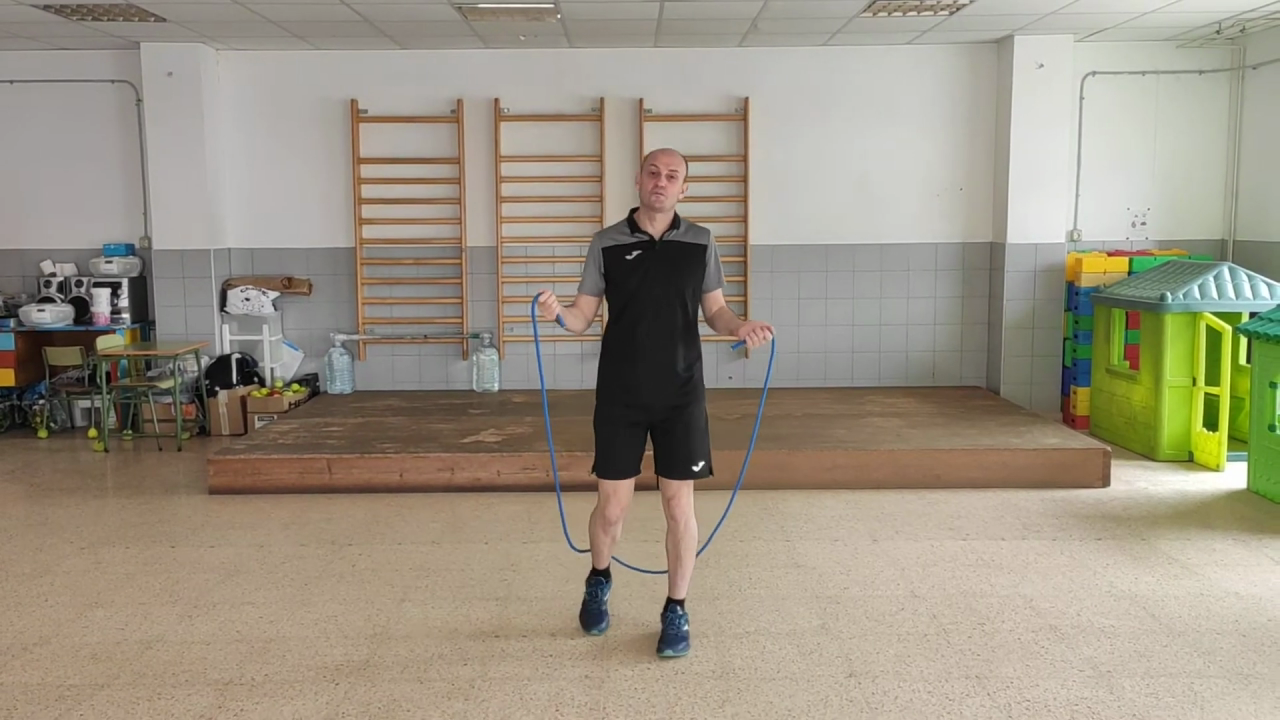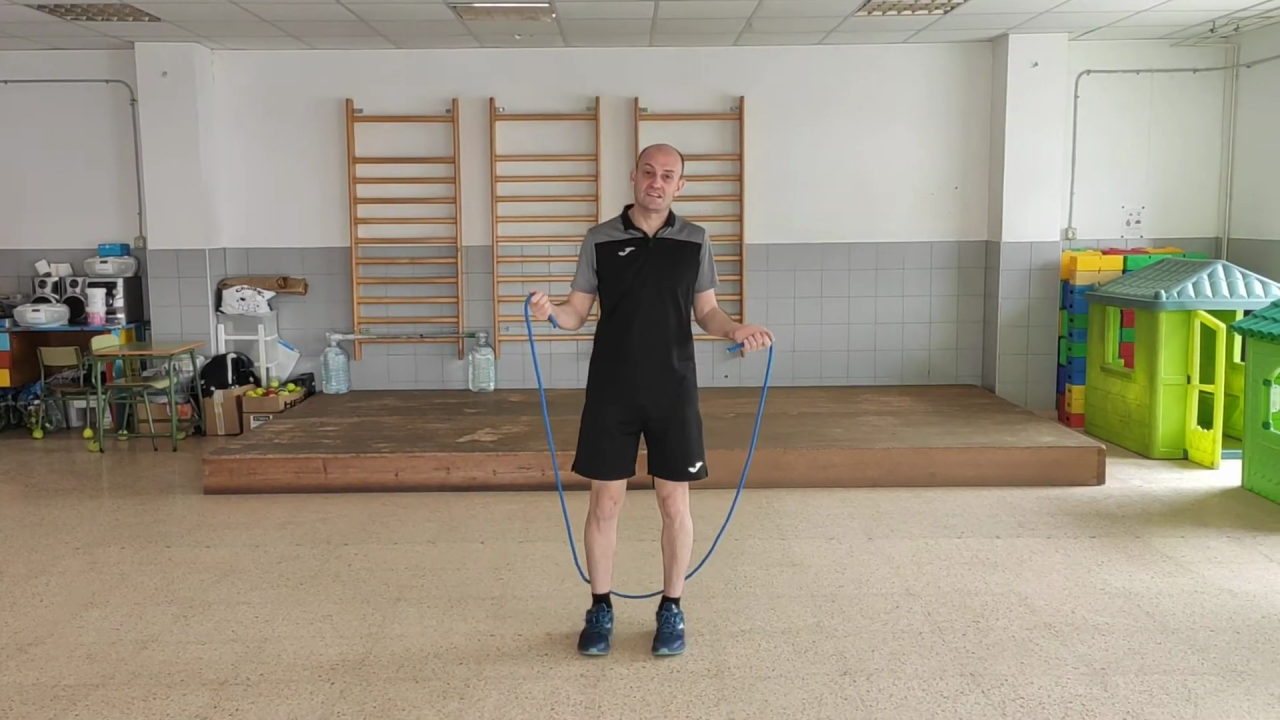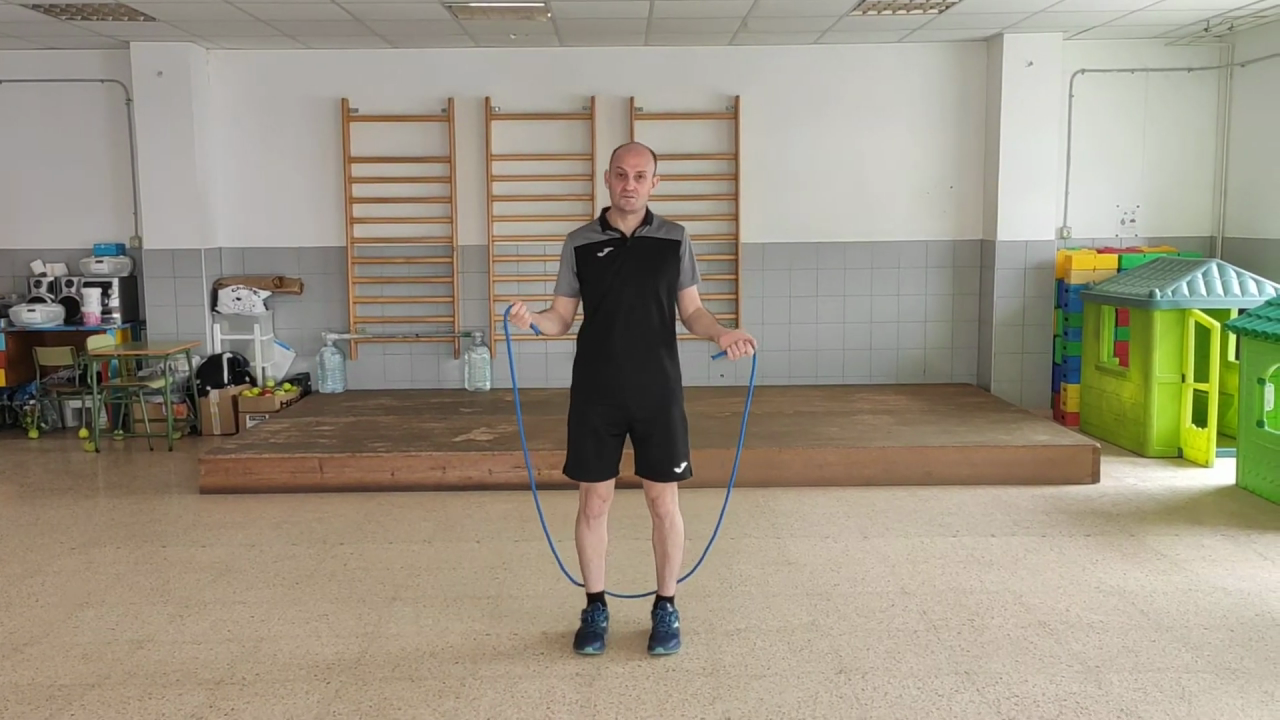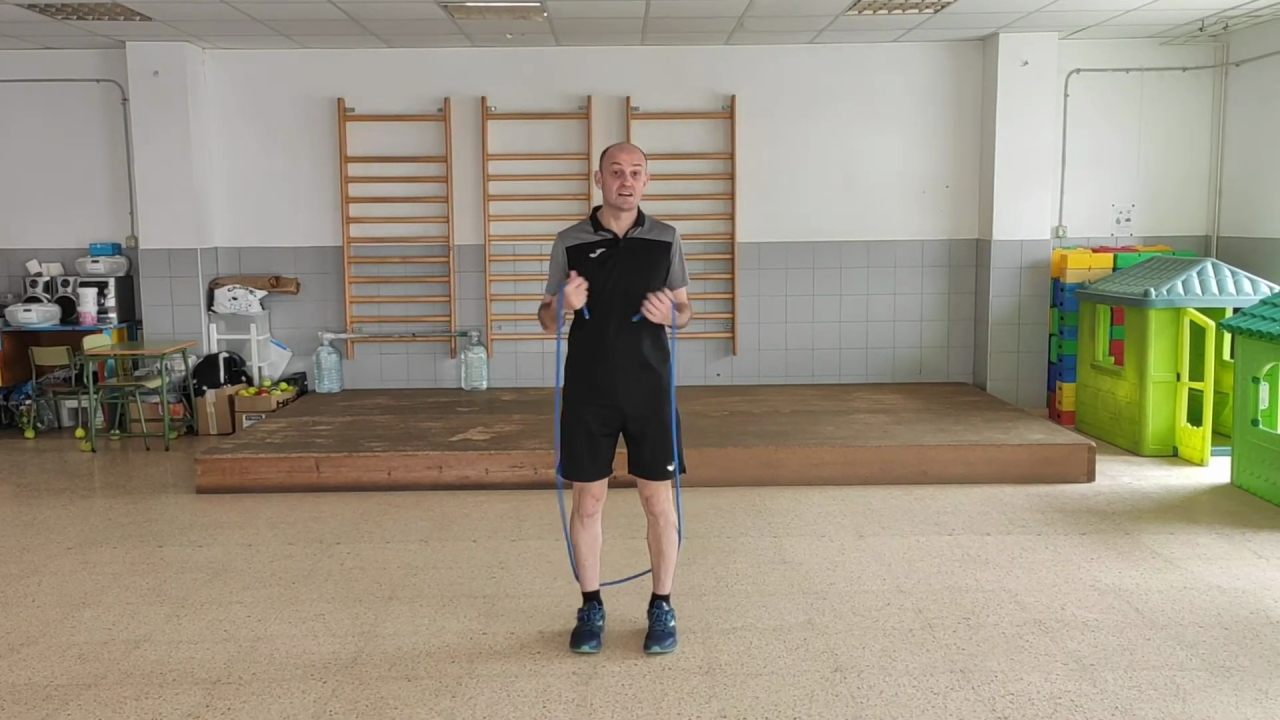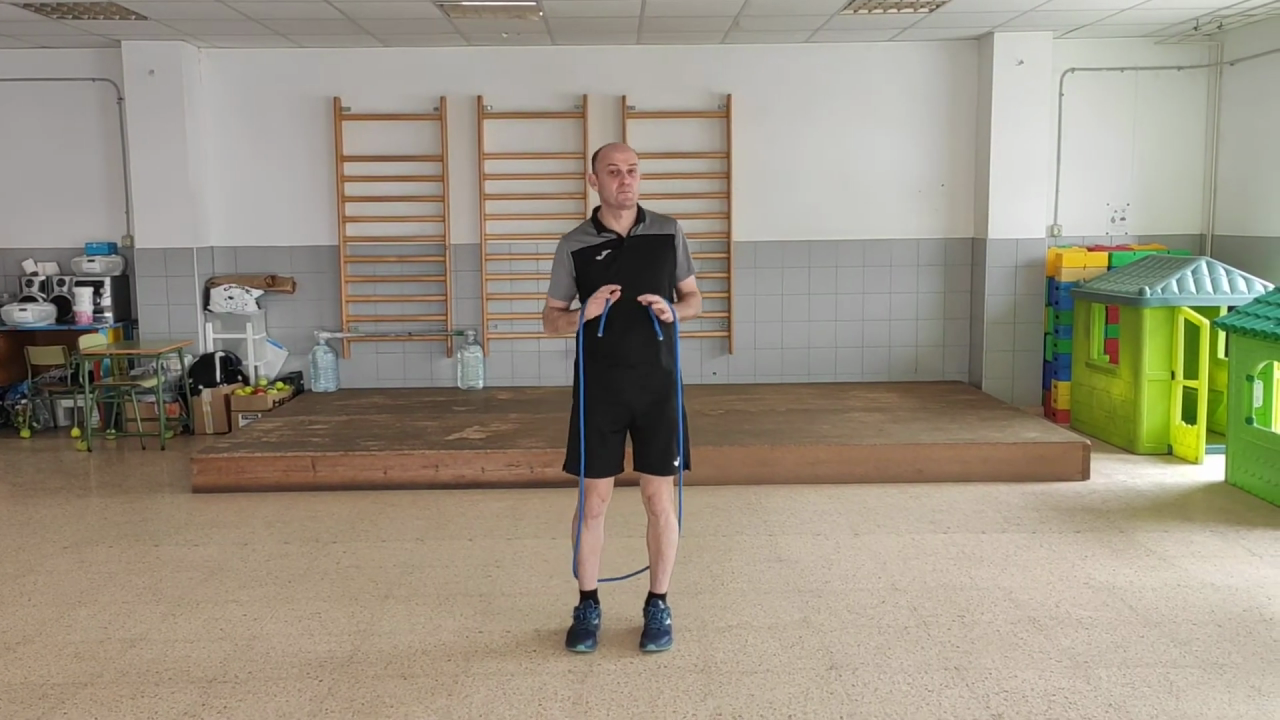
dt=0.5s
person 1, frame 1
left shoulder: (701, 242)
right shoulder: (607, 243)
left elbow: (714, 310)
right elbow: (584, 315)
left wrist: (740, 326)
right wrist: (556, 311)
left hip: (681, 395)
right hip: (620, 396)
left knee: (679, 504)
right knee: (612, 506)
left ankle: (676, 610)
right ankle: (599, 578)
person 1, frame 2
left shoulder: (695, 241)
right shoulder: (600, 240)
left elbow: (705, 310)
right elbow: (577, 312)
left wrist: (735, 328)
right wrist: (549, 310)
left hip: (674, 393)
right hip: (611, 394)
left knee: (674, 503)
right knee: (605, 503)
left ankle: (671, 609)
right ankle: (600, 608)
person 1, frame 3
left shoulder: (674, 238)
right shoulder: (579, 243)
left elbow: (691, 311)
right elbow: (562, 319)
left wrist: (722, 334)
right wrist: (531, 319)
left hip: (658, 391)
right hip: (596, 393)
left knee: (664, 502)
right knee: (593, 502)
left ankle: (665, 608)
right ankle: (595, 608)
person 1, frame 4
left shoulder: (665, 239)
right shoulder: (570, 242)
left elbow: (683, 307)
right elbow: (550, 321)
left wrist: (671, 314)
right wrist: (564, 305)
left hip: (650, 390)
right hip: (588, 392)
left knee: (658, 501)
right knee: (587, 501)
left ankle: (662, 607)
right ankle: (591, 607)
person 1, frame 5
left shoulder: (668, 232)
right shoulder: (574, 245)
left elbow: (694, 298)
right elbow: (552, 319)
left wrist: (672, 309)
right wrist: (584, 314)
left hip: (657, 386)
right hip: (599, 388)
left knee: (659, 498)
right knee: (594, 499)
left ankle: (657, 605)
right ankle: (588, 606)
